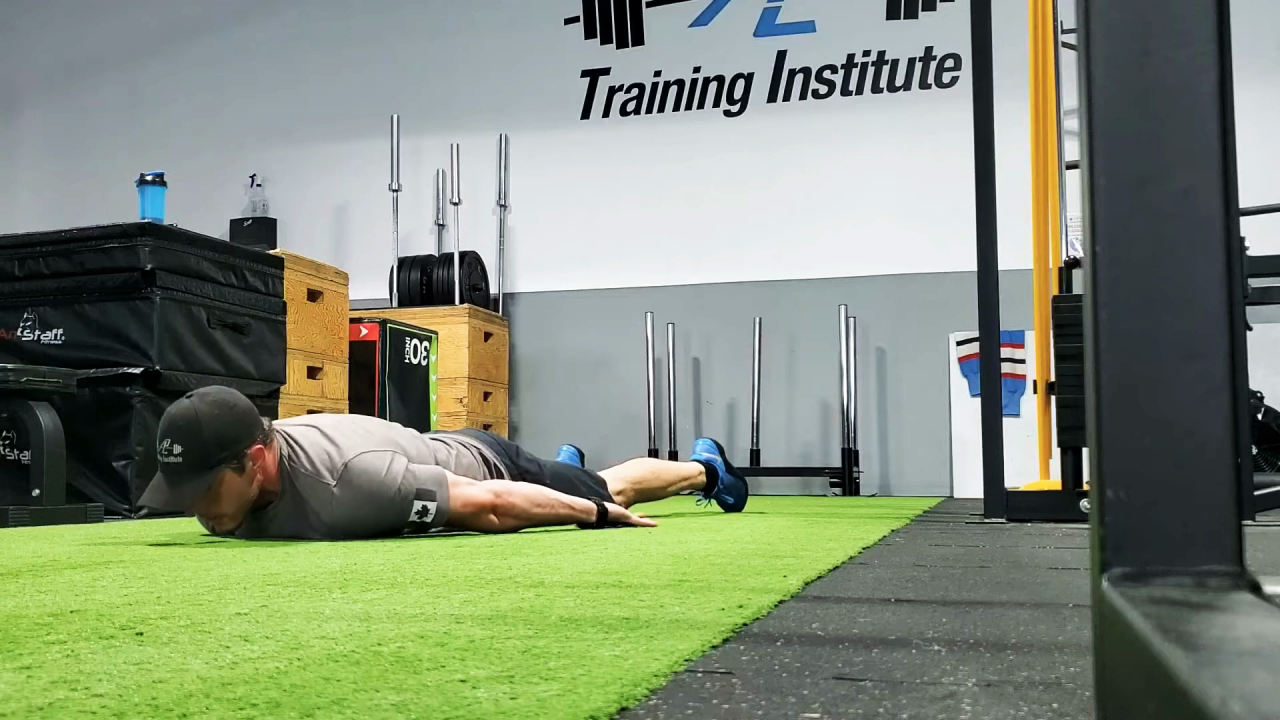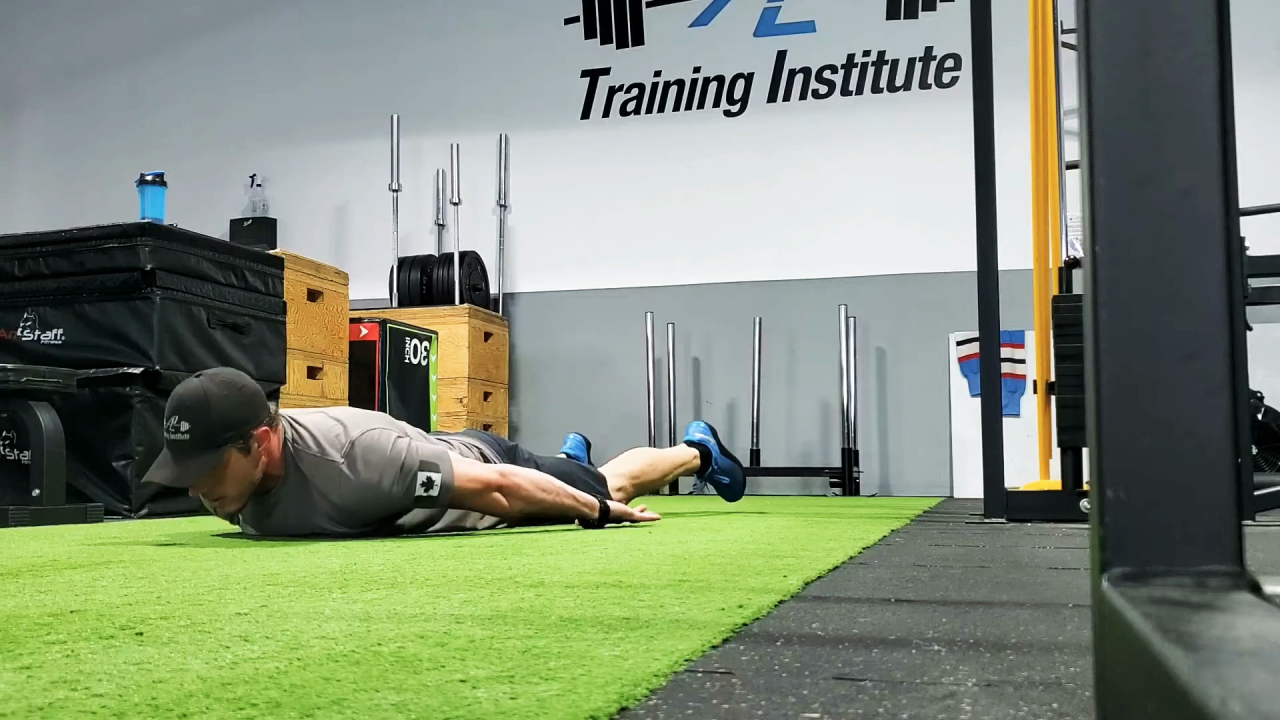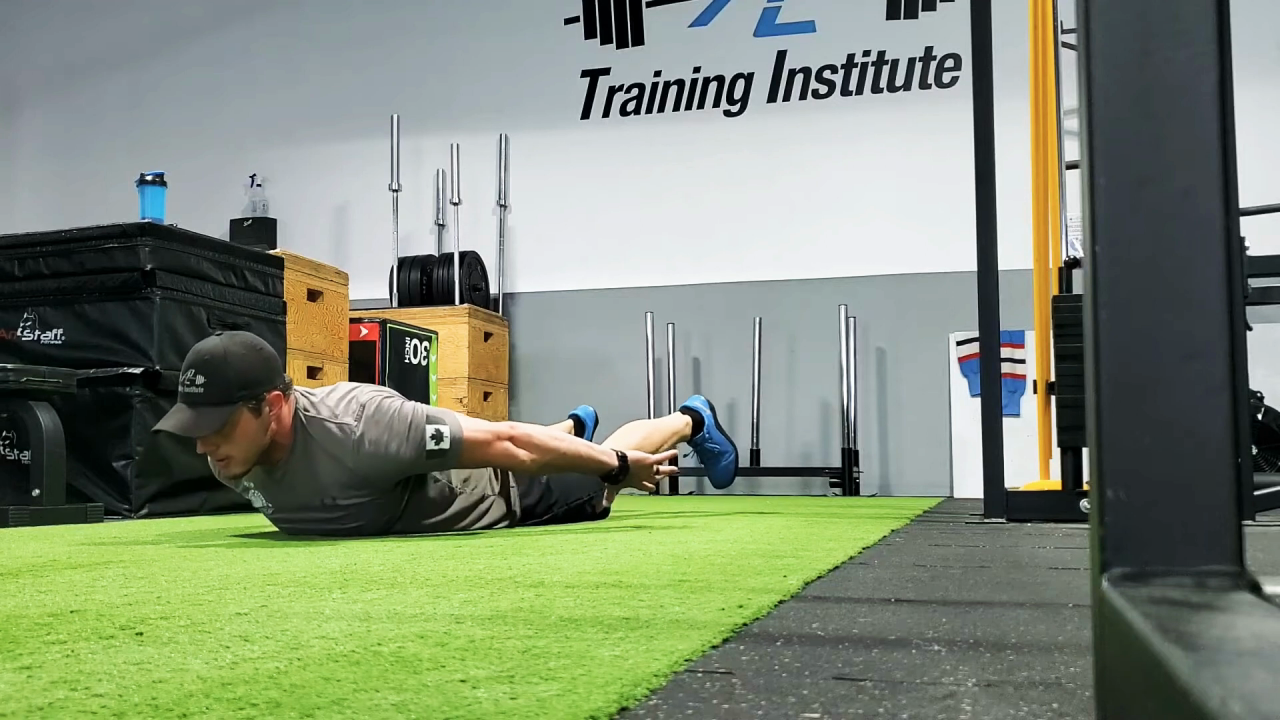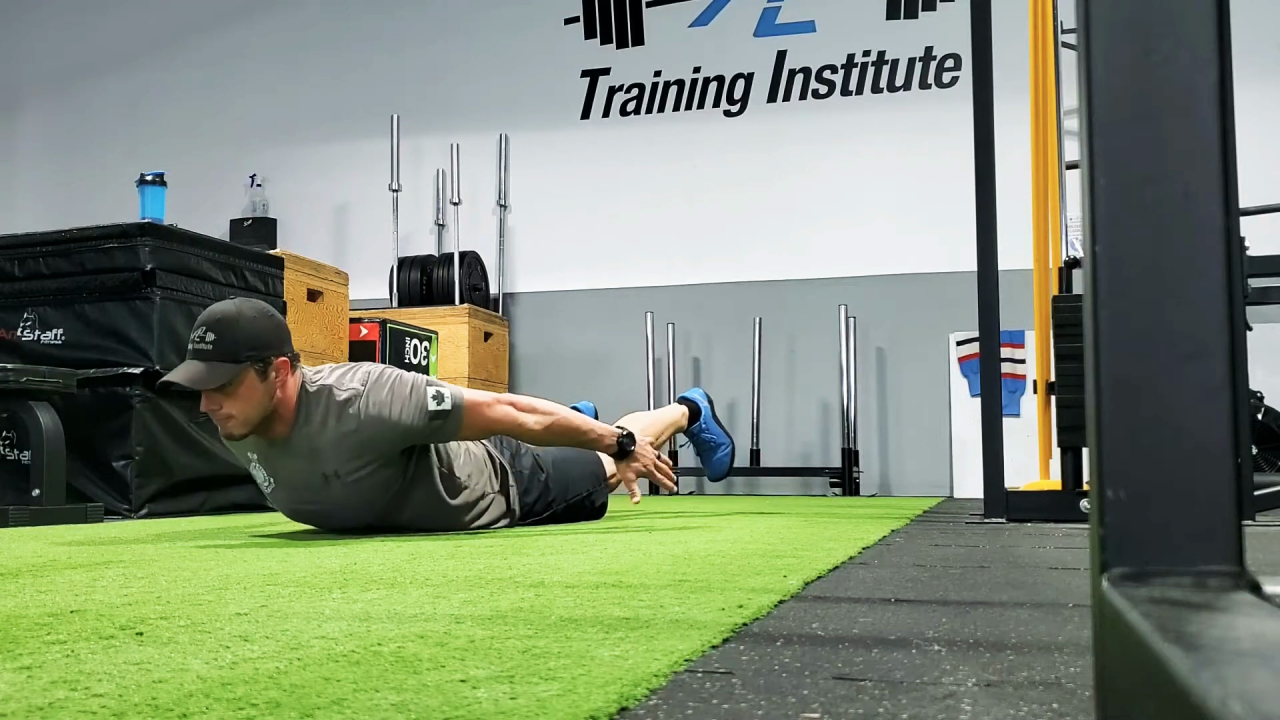
dt=0.5s
person 1, frame 1
left shoulder: (343, 479)
right shoulder: (229, 472)
left elbow: (493, 505)
left wrist: (599, 514)
left hip: (485, 470)
right hip: (437, 454)
left knee: (612, 492)
left ankle: (705, 468)
person 1, frame 2
left shoulder: (348, 459)
right shoulder: (233, 467)
left elbow: (497, 487)
left wrist: (606, 513)
left hip: (487, 476)
right hip: (441, 463)
left knee: (608, 487)
left ankle: (698, 452)
right ankle: (568, 455)
person 1, frame 3
left shoulder: (357, 428)
right shoulder: (232, 460)
left elbow: (504, 441)
left wrist: (620, 465)
left hip: (497, 498)
right hip: (434, 495)
left knee: (600, 483)
left ankle: (690, 421)
right ankle: (574, 424)
person 1, frame 4
left shoulder: (360, 401)
right shoulder: (237, 430)
left elbow: (509, 412)
left wrist: (622, 446)
left hip: (496, 497)
left knee: (605, 470)
left ankle: (687, 413)
right ankle: (577, 419)
